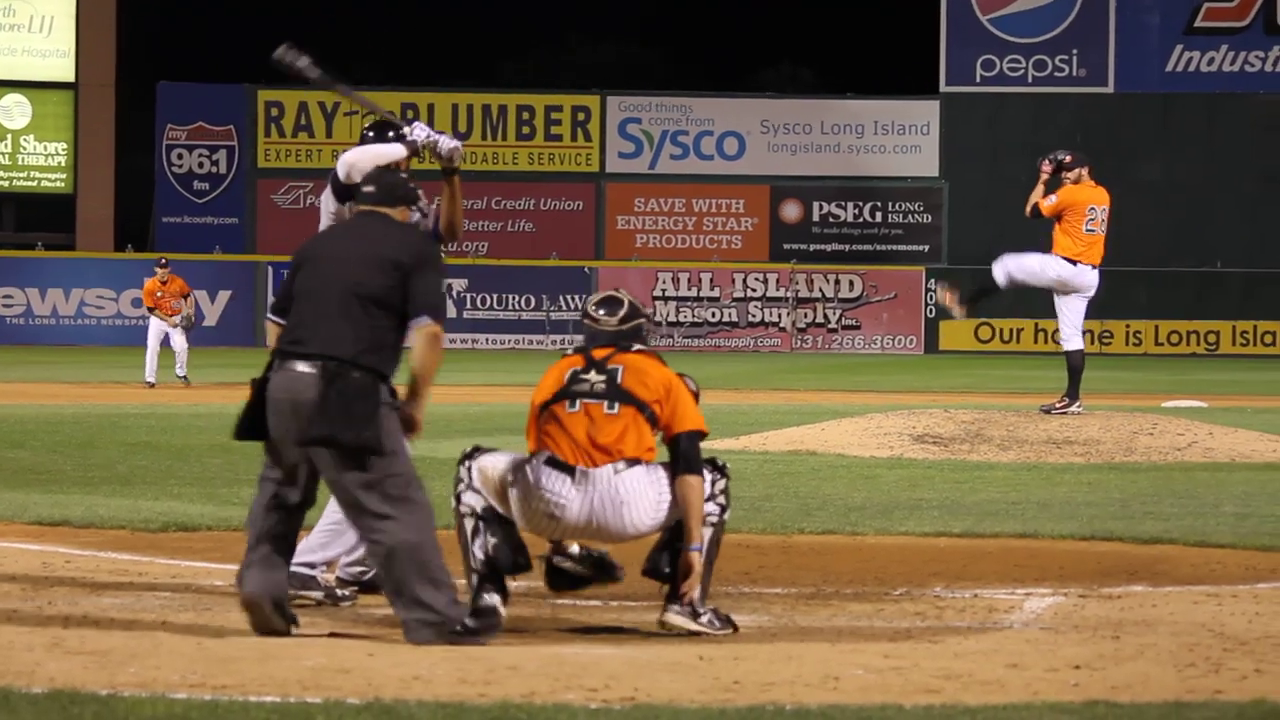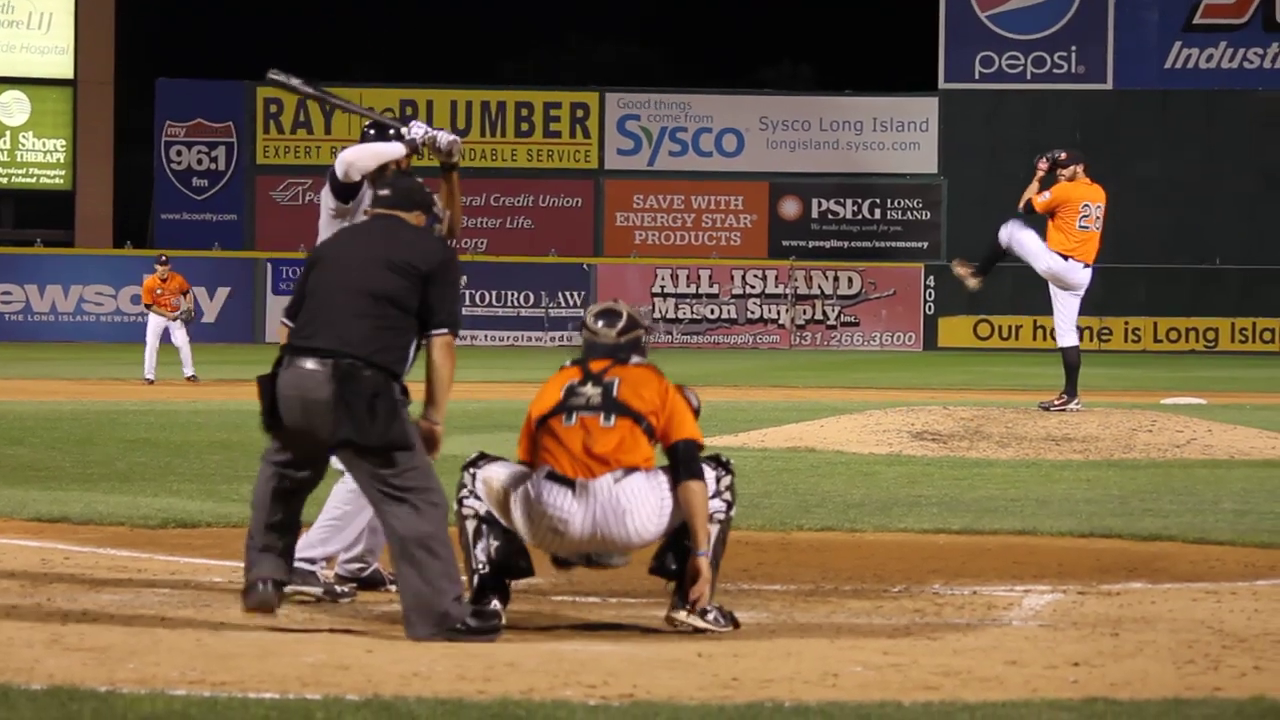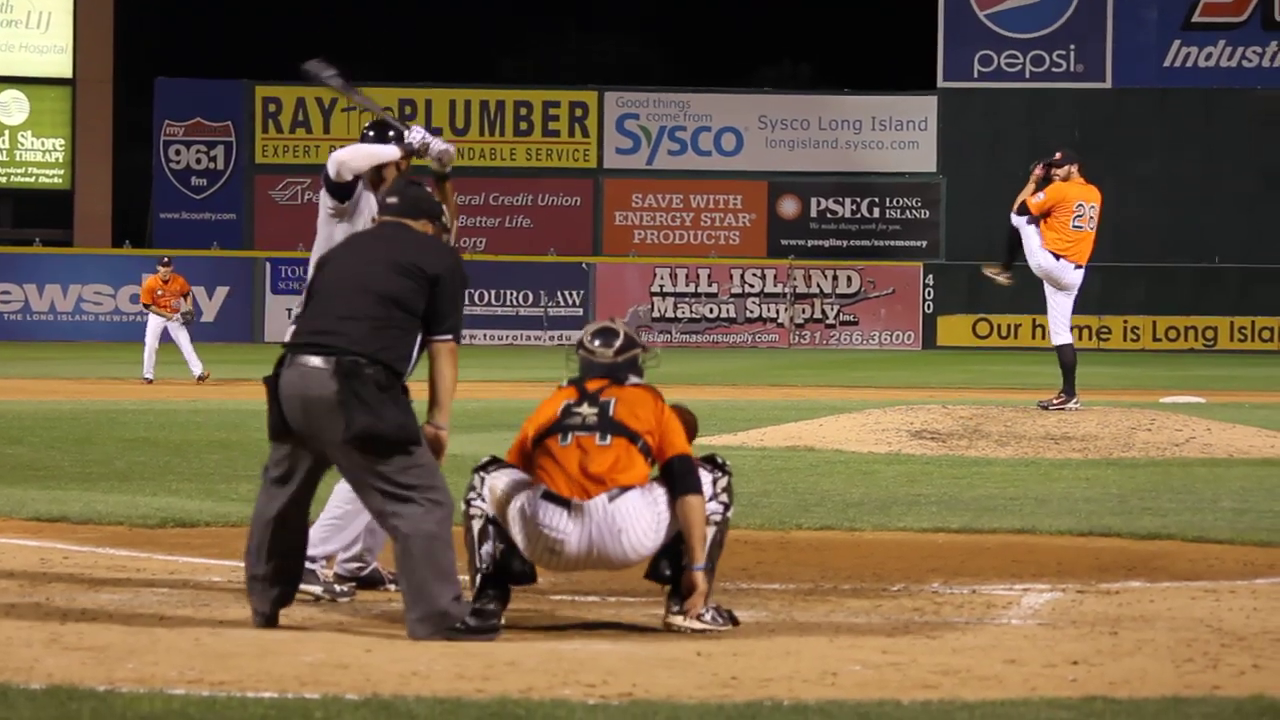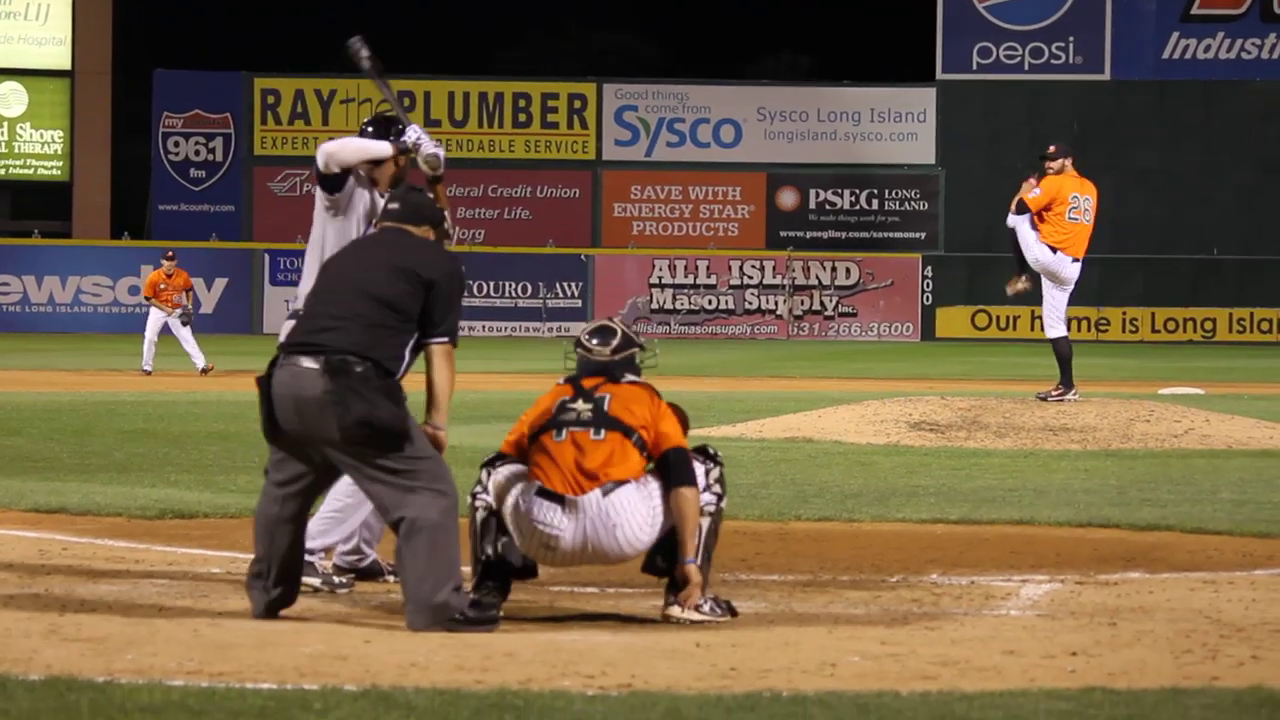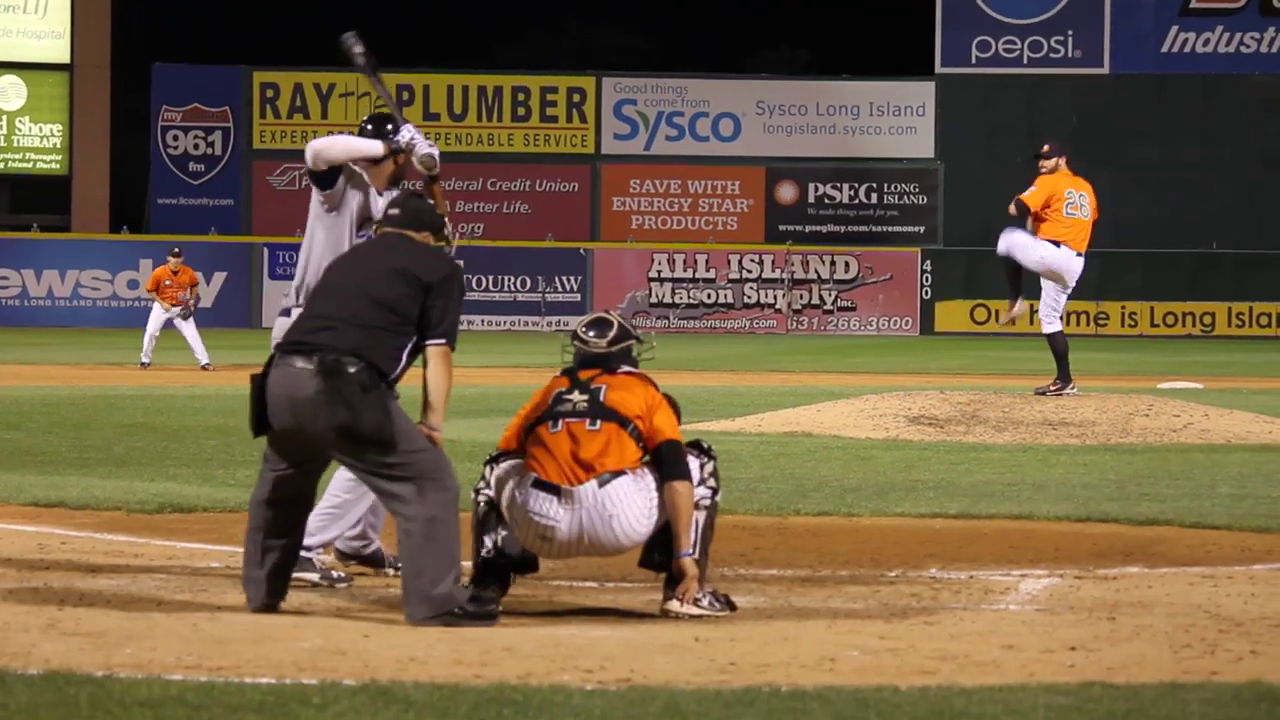
dt=0.1s
person 1, frame 1
right shoulder: (346, 192)
left elbow: (447, 232)
right elbow: (351, 162)
left wrist: (449, 172)
right wrist: (411, 145)
left ankle: (357, 566)
right ankle: (302, 568)
person 1, frame 2
right shoulder: (347, 191)
right elbow: (349, 161)
left wrist: (448, 168)
right wrist: (409, 143)
left ankle: (358, 563)
right ankle: (302, 564)
person 1, frame 3
right shoulder: (350, 191)
left elbow: (443, 231)
right elbow: (340, 160)
left wrist: (442, 175)
right wrist: (408, 148)
left ankle: (358, 562)
right ankle: (304, 562)
person 1, frame 4
right shoulder: (344, 186)
right elbow: (329, 152)
left wrist: (435, 175)
right wrist: (401, 146)
left ankle: (356, 554)
right ankle: (302, 555)
person 1, frame 5
left shoulder: (395, 200)
right shoulder: (345, 180)
right elbow: (318, 150)
left wrist: (431, 174)
right wrist: (390, 146)
left ankle: (358, 540)
right ankle: (300, 550)
person 2, frame 1
left shoulder: (317, 242)
right shoulder: (416, 244)
left elbow: (275, 325)
right elbow: (426, 333)
right wrist: (415, 402)
left hip: (284, 382)
right hip: (348, 391)
left knee: (285, 491)
right knee: (397, 506)
left ankle: (262, 586)
right ankle: (434, 619)
person 2, frame 2
left shoulder: (331, 244)
right shoulder: (434, 250)
left elbow: (290, 324)
right elbow: (442, 339)
right wrist: (433, 415)
left hip: (293, 379)
right hip: (360, 388)
left knee: (284, 473)
right knee: (415, 498)
left ankle: (265, 573)
right ankle: (439, 617)
person 2, frame 3
left shoulder: (340, 249)
right shoulder: (440, 257)
right elbow: (443, 347)
right wrist: (438, 420)
left hip: (295, 377)
right hip: (359, 390)
left knee: (283, 485)
right knee: (420, 498)
left ankle: (265, 598)
right ankle: (437, 616)
person 2, frame 4
left shoulder: (343, 254)
right shoulder: (439, 262)
right elbow: (439, 348)
right wrist: (436, 421)
left hip: (288, 377)
right hip: (352, 388)
left knee: (286, 488)
right knee: (427, 487)
left ankle: (268, 594)
right ankle: (437, 608)
person 2, frame 5
left shoulder: (348, 258)
right shoulder: (440, 265)
right elbow: (438, 351)
right wrist: (433, 424)
left hip: (282, 379)
right hip: (345, 387)
left knee: (280, 483)
right knee: (428, 481)
left ankle: (262, 589)
right ankle: (435, 601)
person 3, frame 1
left shoulder: (558, 371)
right shoulder: (661, 374)
right elbow: (688, 465)
left wrist: (559, 537)
right wrist: (695, 546)
left hip: (552, 499)
right hip: (624, 503)
left knee: (475, 471)
right knee: (712, 483)
left ankle: (488, 596)
right ankle: (685, 602)
person 3, frame 2
left shoulder: (555, 383)
right shoulder: (657, 385)
left elbow: (532, 467)
right elbow: (688, 471)
right wrist: (701, 551)
left hip: (554, 514)
right hip: (625, 512)
left knee: (479, 479)
right knee: (716, 478)
left ankle: (488, 600)
right ankle: (691, 603)
person 3, frame 3
left shoulder: (553, 403)
right shoulder: (652, 405)
left elbow: (510, 470)
right elbow: (685, 487)
right wrist: (696, 566)
left hip: (548, 536)
right hip: (627, 531)
left knee: (487, 482)
right knee: (713, 479)
left ankle: (488, 600)
right ankle: (688, 605)
person 3, frame 4
left shoulder: (550, 399)
right shoulder: (648, 399)
left elbow: (508, 465)
right elbow: (681, 480)
right wrist: (689, 559)
left hip: (544, 532)
right hip: (621, 524)
left knee: (493, 476)
right knee: (704, 469)
left ankle: (488, 592)
right ankle: (687, 598)
person 3, frame 5
left shoulder: (546, 393)
right shoulder: (644, 392)
left elbow: (506, 457)
right elbow: (676, 474)
right wrist: (685, 553)
left hip: (539, 526)
right hip: (619, 519)
left knee: (497, 472)
right knee: (697, 463)
left ankle: (487, 586)
right ankle: (685, 592)
person 4, frame 1
left shoulder: (1071, 193)
right shoulder: (1103, 195)
left elbow: (1031, 211)
left wrist: (1042, 179)
right wrist: (1051, 177)
left hip: (1063, 269)
right hip: (1089, 275)
left knee: (1006, 266)
right knee: (1072, 335)
left ankle: (963, 302)
right ankle: (1072, 398)
person 4, frame 2
left shoulder: (1065, 189)
right shoulder: (1099, 193)
left elbow: (1024, 207)
left wrist: (1038, 177)
right wrist: (1056, 176)
left hip: (1057, 263)
right hip: (1082, 272)
left knee: (1011, 229)
right knee: (1066, 331)
left ankle: (976, 274)
right ankle: (1070, 395)
person 4, frame 3
left shoulder: (1058, 190)
right shoulder: (1095, 194)
left elbow: (1019, 207)
left wrist: (1032, 181)
right wrist: (1040, 183)
left hip: (1049, 262)
right hip: (1074, 273)
left knee: (1018, 217)
right knee: (1060, 331)
left ankle: (1005, 268)
right ankle: (1068, 394)
person 4, frame 4
left shoulder: (1053, 182)
right shoulder: (1090, 188)
left elbow: (1016, 208)
left wrist: (1027, 189)
right wrist: (1036, 189)
left hip: (1048, 256)
right hip: (1071, 266)
left knee: (1018, 217)
right knee: (1055, 323)
left ankle: (1020, 276)
right ankle: (1067, 385)
person 4, frame 5
left shoulder: (1049, 181)
right shoulder: (1086, 188)
left elbow: (1015, 209)
left wrist: (1030, 216)
left hip: (1050, 252)
right hip: (1074, 262)
left knee: (1008, 239)
right knee: (1050, 318)
left ankle: (1015, 301)
right ankle: (1064, 380)
